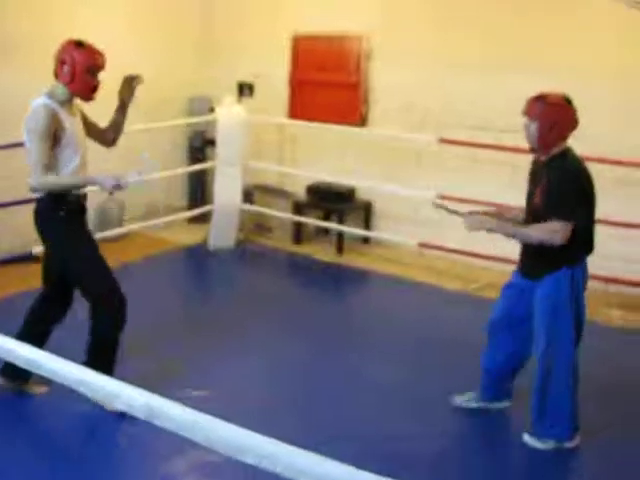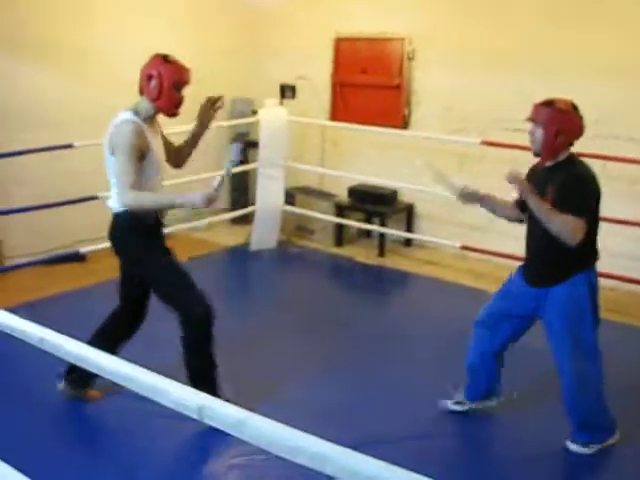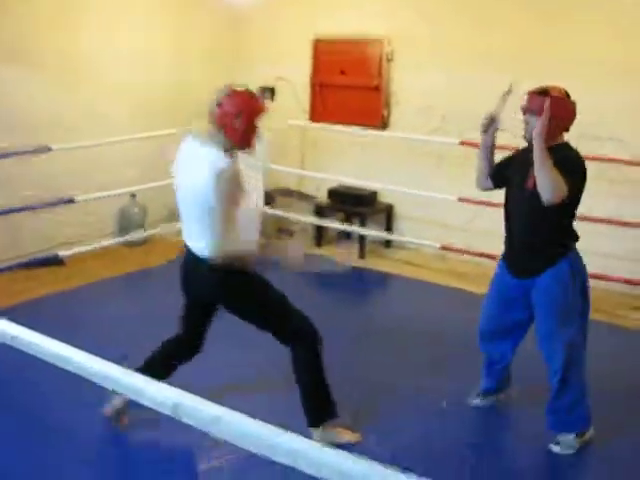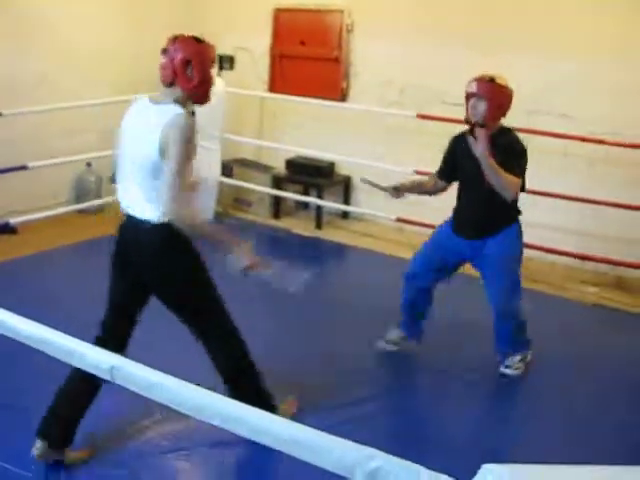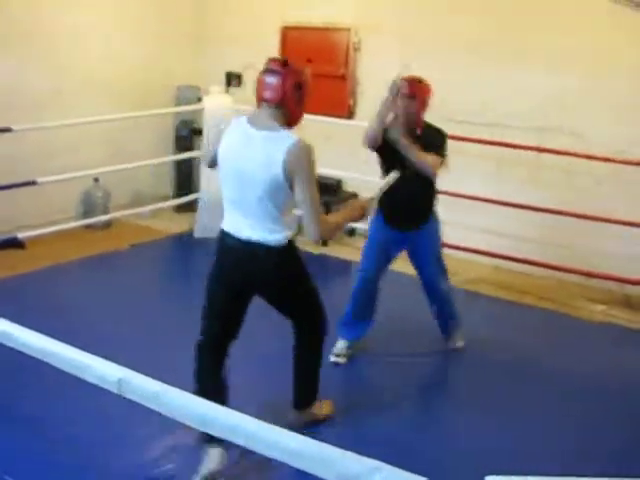
dt=0.7s
person 1, frame 1
left shoulder: (71, 109)
right shoulder: (44, 113)
left elbow: (107, 138)
right elbow: (38, 181)
left wrist: (124, 103)
right wrist: (95, 179)
left hip: (68, 211)
right hip: (58, 214)
left knee: (56, 295)
right knee: (110, 300)
person 1, frame 2
left shoulder: (149, 124)
right shoulder: (129, 130)
left elbow: (175, 159)
right elbow: (128, 197)
left wrist: (202, 124)
right wrist: (183, 199)
left hip: (141, 229)
right hip: (133, 230)
left knee: (130, 310)
right knee: (197, 313)
left ankle: (75, 377)
right ankle: (210, 400)
person 1, frame 3
left shoulder: (189, 147)
right shoulder: (225, 171)
right elbow: (223, 251)
right wrist: (263, 252)
left hip: (193, 267)
right hip: (224, 272)
left knee: (189, 338)
right knee: (302, 335)
left ankle: (125, 395)
right ankle: (323, 425)
person 1, frame 4
left shoulder: (138, 108)
right shoulder: (178, 124)
right elbow: (174, 211)
right wrist: (233, 243)
left hip: (128, 236)
right hip: (160, 243)
left knee: (111, 338)
right knee: (219, 331)
left ankle: (52, 438)
right ankle: (262, 407)
person 1, frame 5
left shoulder: (233, 127)
right shoulder: (295, 149)
left elbow: (210, 161)
right elbow: (318, 232)
right wrist: (353, 211)
left hip: (231, 254)
right hip: (275, 258)
left knee: (211, 348)
right knee: (309, 321)
left ankle: (214, 445)
right ankle: (306, 405)
person 2, frame 1
left shoulder: (570, 174)
right shoulder: (541, 165)
left elbow: (557, 233)
left wrist: (498, 227)
right wrist: (497, 215)
left hip: (560, 275)
right hip: (531, 269)
left knee: (553, 351)
right knee: (504, 326)
left ankle: (558, 430)
right ankle: (493, 392)
person 2, frame 2
left shoulder: (580, 179)
right shoulder: (539, 172)
left elbow: (573, 234)
right elbow: (519, 213)
left wrist: (532, 196)
right wrist: (481, 199)
left hip: (570, 282)
right hip: (531, 274)
left knee: (575, 360)
right knee: (490, 326)
left ankle: (597, 431)
right ankle: (478, 391)
person 2, frame 3
left shoulder: (568, 160)
right shoulder: (521, 157)
left elbow: (551, 196)
right elbow: (485, 181)
left wrist: (539, 142)
right wrist: (488, 139)
left hip: (555, 270)
right hip: (514, 266)
left knee: (561, 349)
right knee: (493, 330)
left ankle: (574, 425)
right ankle: (494, 386)
person 2, frame 4
left shoulder: (510, 144)
right shoulder: (461, 142)
left elbow: (510, 191)
right elbow: (440, 182)
left wrist: (485, 158)
right wrist: (410, 186)
left hip: (499, 235)
right hip: (458, 229)
left knee: (504, 299)
right knee: (418, 274)
left ankle: (516, 350)
right ankle: (408, 330)
person 2, frame 5
left shoulder: (434, 136)
right shoulder: (388, 130)
left elbow: (431, 169)
right elbow: (370, 140)
left wrist: (400, 140)
right wrist: (387, 103)
left hip: (423, 223)
right hip: (387, 220)
left knee: (435, 279)
right knee: (366, 278)
left ankle: (450, 327)
right ankle: (347, 337)
